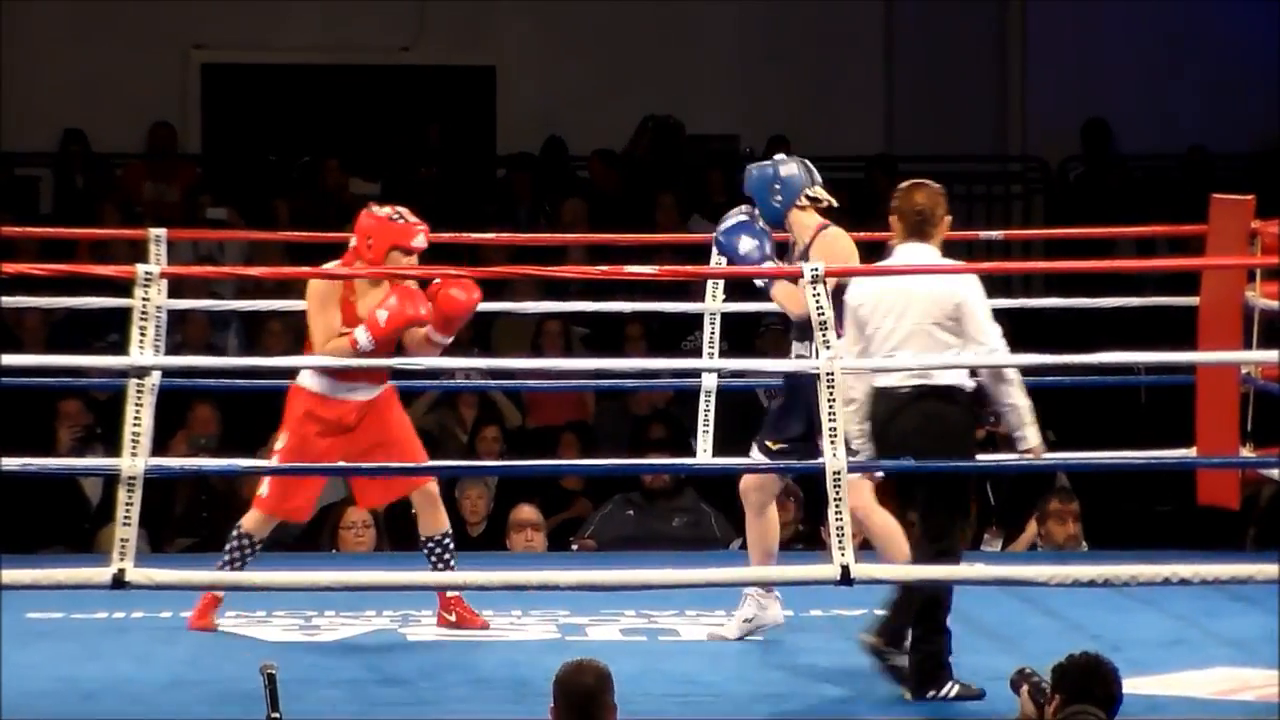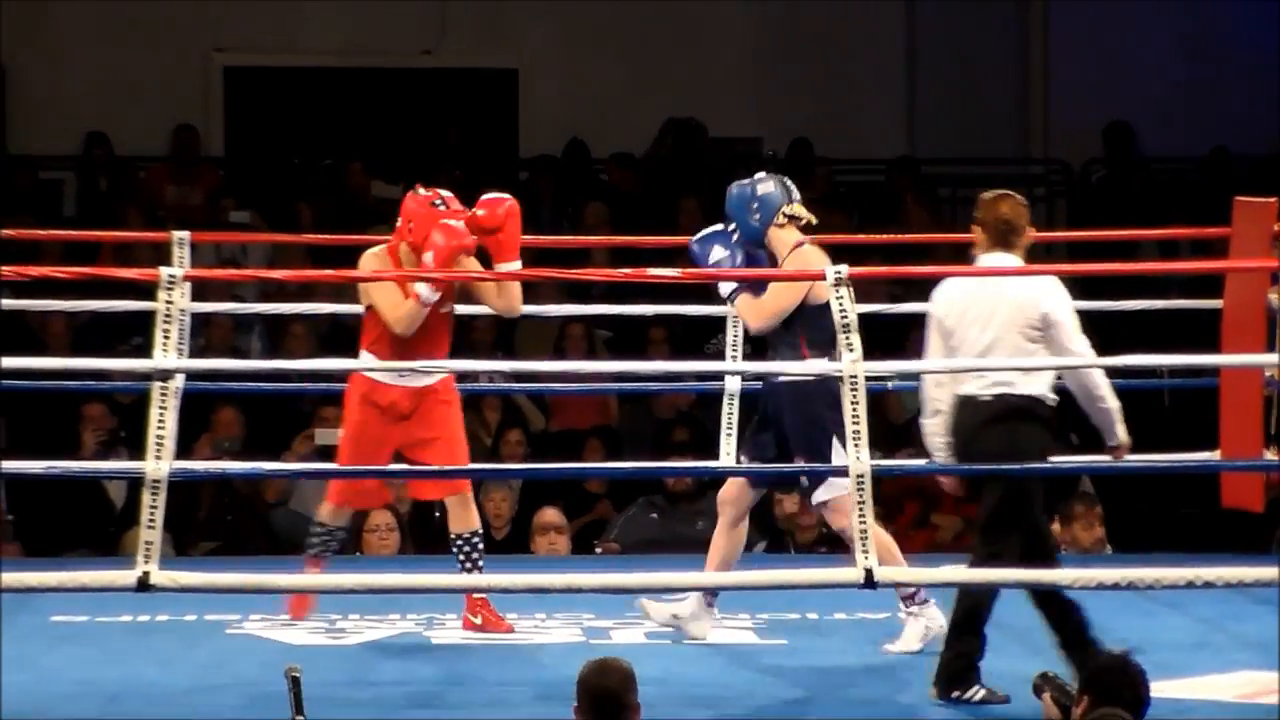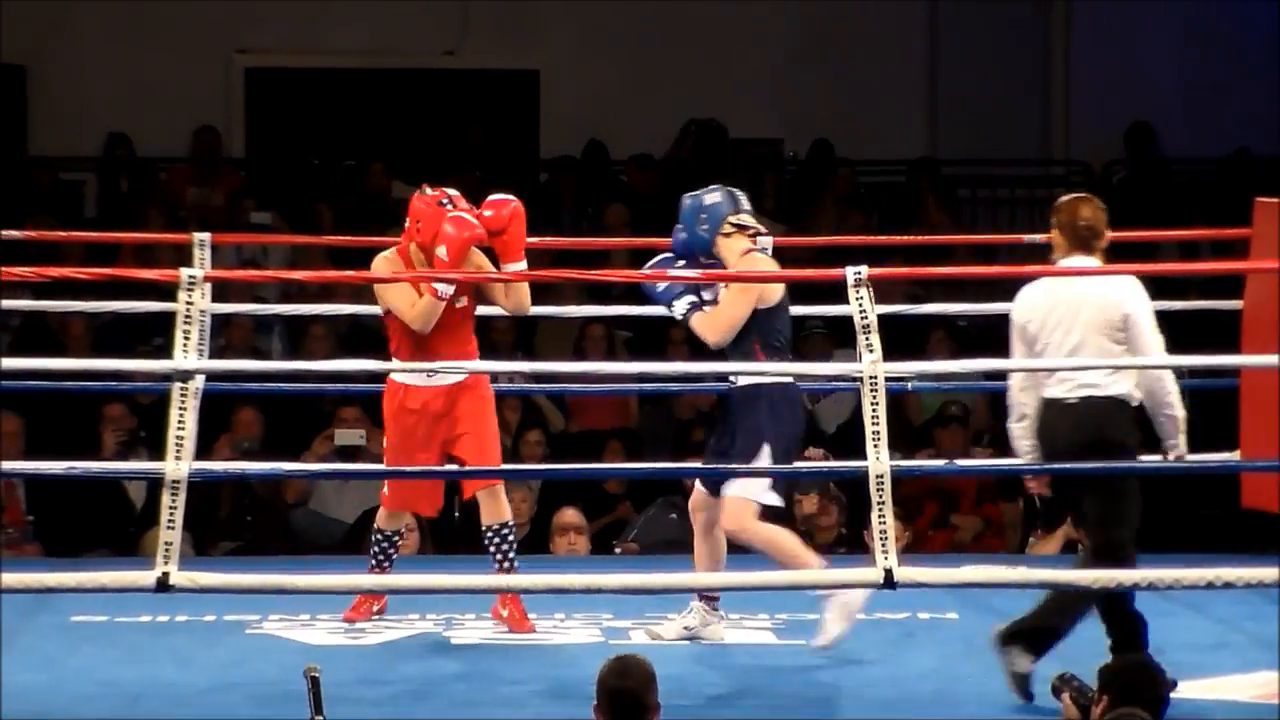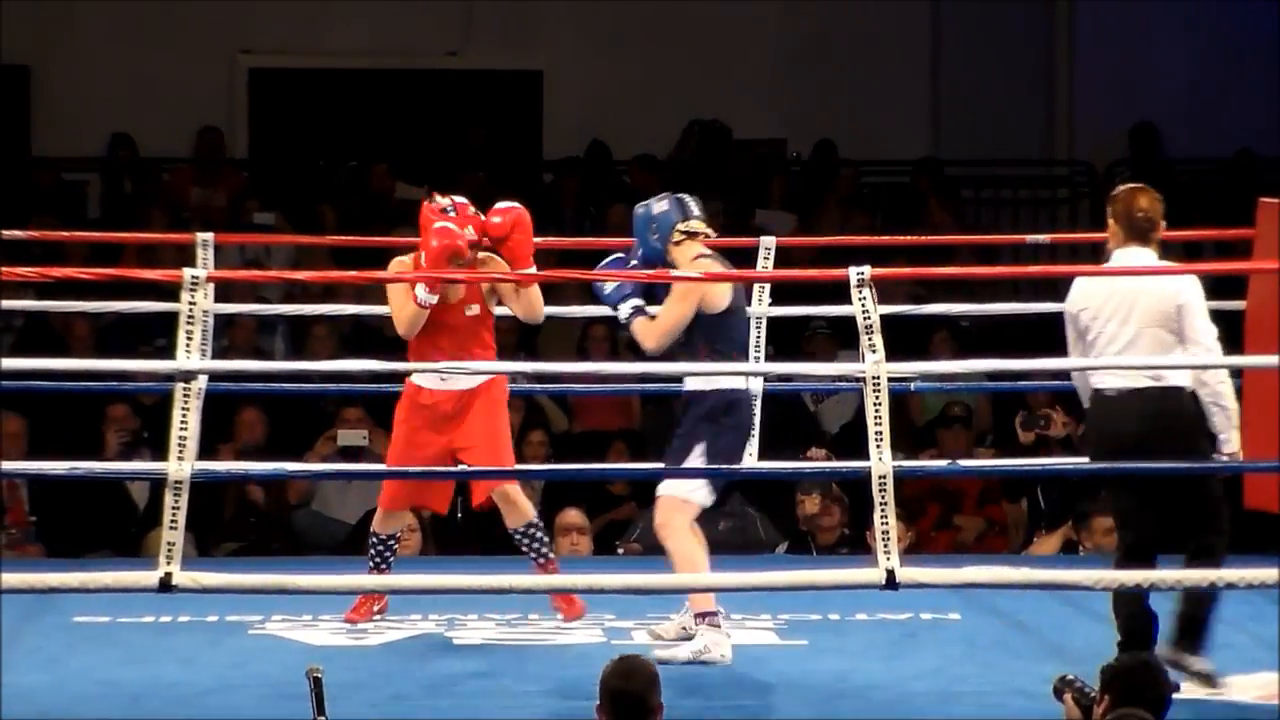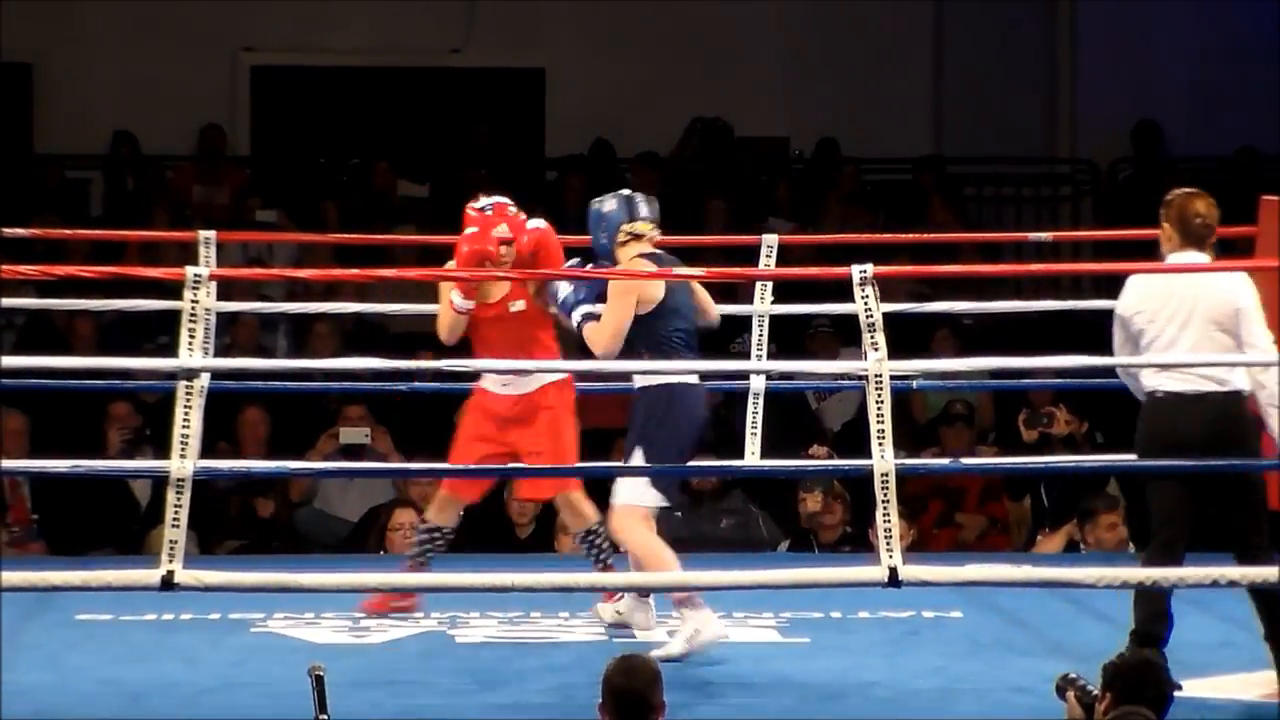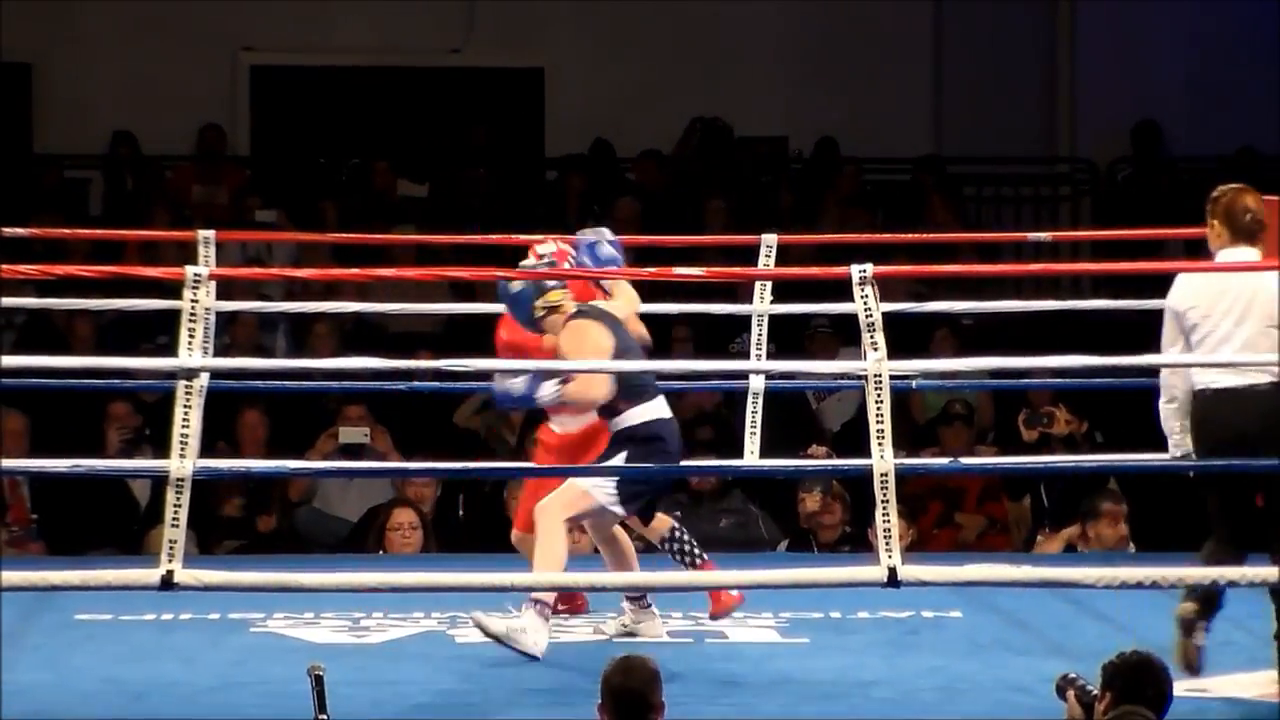
dt=0.2s
person 1, frame 1
left shoulder: (864, 283)
right shoulder: (957, 279)
left elbow: (851, 372)
right elbow: (993, 361)
left wrist: (862, 444)
right wrist: (1026, 430)
left hip: (888, 413)
right hip: (941, 412)
left knee: (936, 534)
right knee: (940, 541)
left ankle: (892, 633)
right ankle: (928, 673)
person 1, frame 2
left shoulder: (949, 292)
right shoulder: (1043, 288)
left elbow: (936, 382)
right elbow: (1081, 367)
left wrist: (944, 454)
right wrist: (1115, 429)
left hip: (971, 422)
right hip: (1019, 420)
left knee: (1033, 542)
right knee: (998, 549)
left ankle: (1084, 653)
right ankle: (956, 673)
person 1, frame 3
left shoulder: (1032, 295)
right shoulder: (1124, 288)
left elbow: (1021, 384)
right elbow: (1155, 371)
left wrist: (1030, 458)
right wrist: (1176, 436)
left hip: (1057, 425)
right hip: (1108, 423)
left knee: (1106, 545)
right knee: (1112, 553)
left ankle: (1132, 658)
right ankle: (1023, 638)
person 1, frame 4
left shoulder: (1085, 286)
right shoulder: (1179, 281)
left elbow: (1079, 369)
right elbow: (1208, 362)
right wrist: (1228, 434)
left hip: (1109, 418)
right hip: (1169, 414)
left knee: (1134, 544)
right knee: (1207, 535)
left ankle: (1135, 659)
right ankle: (1185, 641)
person 1, frame 5
left shoulder: (1137, 287)
right shoulder: (1235, 285)
left elbow: (1129, 370)
left hip: (1162, 421)
right hip: (1223, 418)
left knee: (1166, 543)
left ankle: (1144, 653)
person 1, frame 6
left shoulder: (1188, 285)
left elbow: (1172, 369)
left wrist: (1179, 438)
left hip: (1215, 413)
left knee: (1228, 530)
left ankle: (1195, 608)
person 2, frame 1
left shoulder: (831, 240)
right shoulder: (801, 244)
left elbow: (799, 306)
left wrist: (761, 265)
right wrist: (759, 263)
right hip: (804, 381)
left knee: (857, 503)
right knee: (755, 486)
right ankle: (762, 602)
person 2, frame 2
left shoulder: (807, 258)
right shoulder: (785, 259)
left elbow: (760, 319)
right elbow: (767, 316)
left wrist: (729, 275)
right wrist: (742, 265)
left hip: (813, 397)
right hip: (783, 396)
left knee: (845, 518)
right knee: (732, 499)
left ankle: (922, 609)
right ankle: (699, 608)
person 2, frame 3
left shoulder: (754, 266)
right shoulder: (741, 268)
left elbow: (716, 333)
left wrist: (681, 296)
right wrist: (693, 286)
left hip: (768, 402)
right hip: (747, 401)
left knee: (737, 520)
right knee: (702, 508)
left ankle: (838, 588)
right ankle: (704, 614)
person 2, frame 4
left shoulder: (693, 273)
right shoulder: (716, 269)
left elbow: (654, 341)
left wrist: (627, 300)
left hip: (715, 405)
right hip: (721, 403)
left knee: (671, 519)
right knee: (674, 506)
left ankle: (713, 636)
right ankle: (697, 614)
person 2, frame 5
left shoulder: (634, 274)
right shoulder: (669, 267)
left elbow: (605, 345)
right elbow: (710, 316)
left wrist: (579, 308)
left hip: (666, 403)
right hip: (682, 401)
left knee: (629, 527)
right knee: (629, 499)
left ankle: (696, 618)
right ankle: (637, 600)
person 2, frame 6
left shoulder: (574, 333)
right shoulder: (603, 307)
left elbow: (599, 390)
right elbow: (627, 300)
left wrist: (543, 390)
right wrist: (610, 267)
left hip: (646, 441)
right hip: (654, 435)
left knee: (551, 510)
right knee: (601, 519)
left ankle: (533, 623)
right ankle: (640, 612)
person 3, frame 1
left shoulder: (404, 287)
right shoulder: (329, 281)
left elbow: (422, 354)
right elbow: (326, 354)
left wrist: (443, 326)
right wrist: (381, 325)
left hip: (374, 402)
right hip: (316, 403)
left knee: (427, 493)
right knee: (270, 505)
left ankle: (449, 601)
right ankle: (215, 595)
person 3, frame 2
left shoulder: (456, 260)
right shoulder: (376, 261)
left elbow: (509, 306)
right elbow: (402, 323)
left wrist: (505, 246)
right wrist: (435, 269)
left hip: (433, 389)
right hip: (376, 388)
left knee: (458, 491)
right knee: (344, 491)
left ankle: (476, 603)
right ankle: (310, 575)
person 3, frame 3
left shoulder: (470, 258)
right shoulder: (388, 263)
left elbow: (519, 306)
right elbow: (419, 321)
left wrist: (511, 248)
right wrist: (445, 265)
left hip: (466, 386)
right hip: (411, 391)
left knee: (490, 484)
right knee: (397, 498)
left ankle: (507, 598)
right ankle: (375, 590)
person 3, frame 4
left shoulder: (488, 266)
right shoulder: (404, 268)
left elbow: (532, 314)
right elbow: (406, 327)
left wrist: (520, 256)
right wrist: (432, 275)
left hip: (479, 393)
right hip: (425, 395)
left knee: (503, 489)
right knee: (393, 499)
left ankle: (555, 580)
right ankle: (372, 594)
person 3, frame 5
left shoulder: (531, 270)
right shoulder: (461, 274)
right elbow: (449, 334)
left wrist: (550, 265)
right wrist: (464, 286)
left hip: (543, 394)
right hip: (491, 396)
left knee: (564, 490)
right knee: (451, 493)
person 3, frame 6
left shoulder: (590, 309)
right shoulder: (526, 323)
left elbow: (639, 338)
right wrist: (512, 353)
left hip: (607, 423)
right hip: (560, 434)
right knee: (524, 535)
right ankle: (567, 593)
